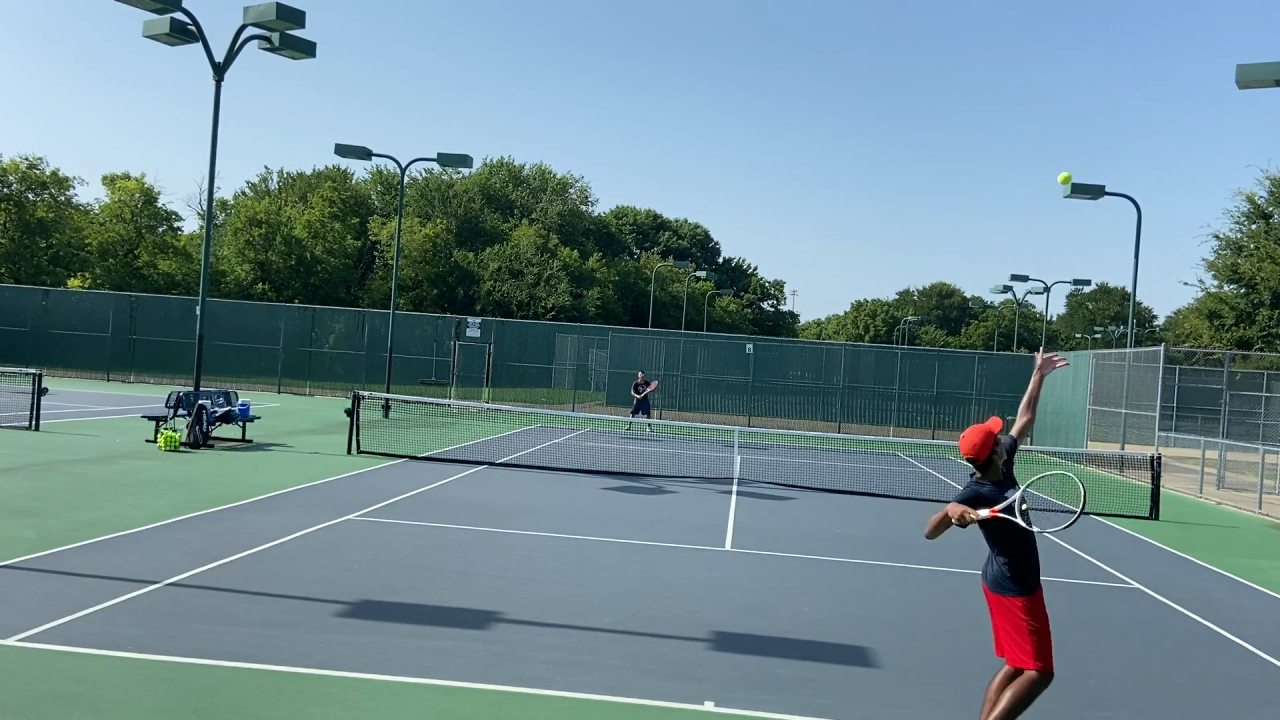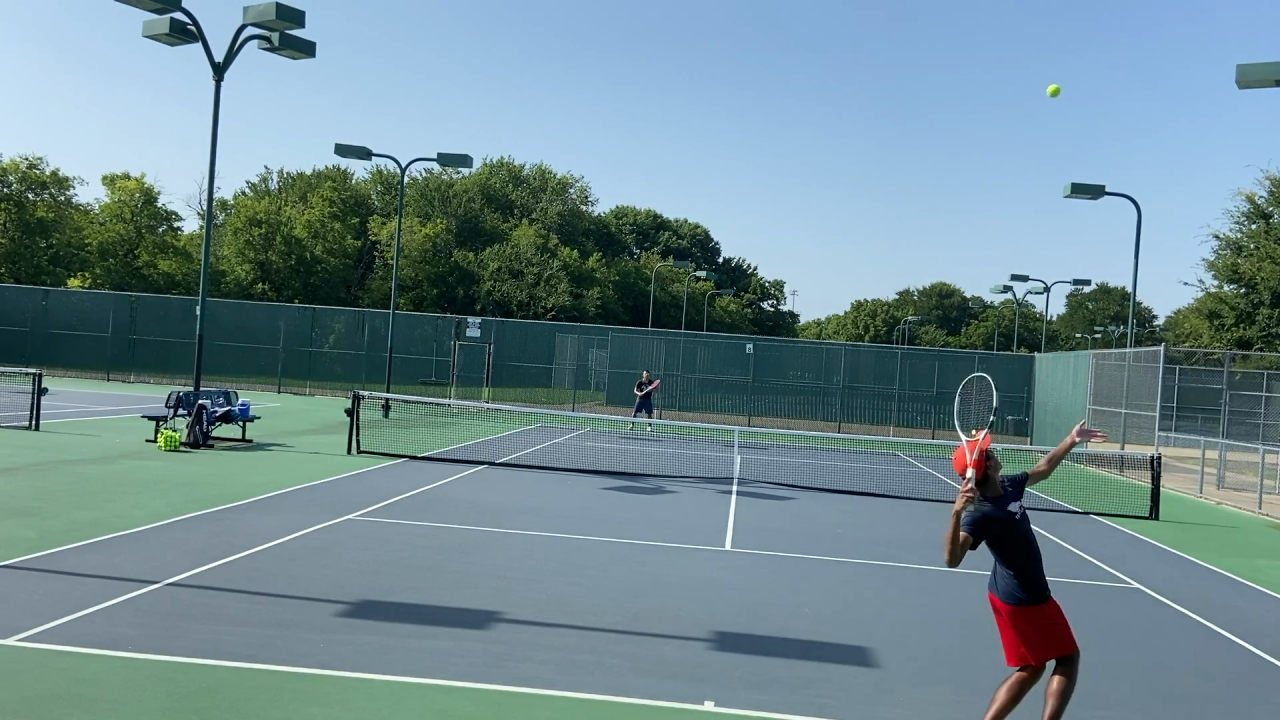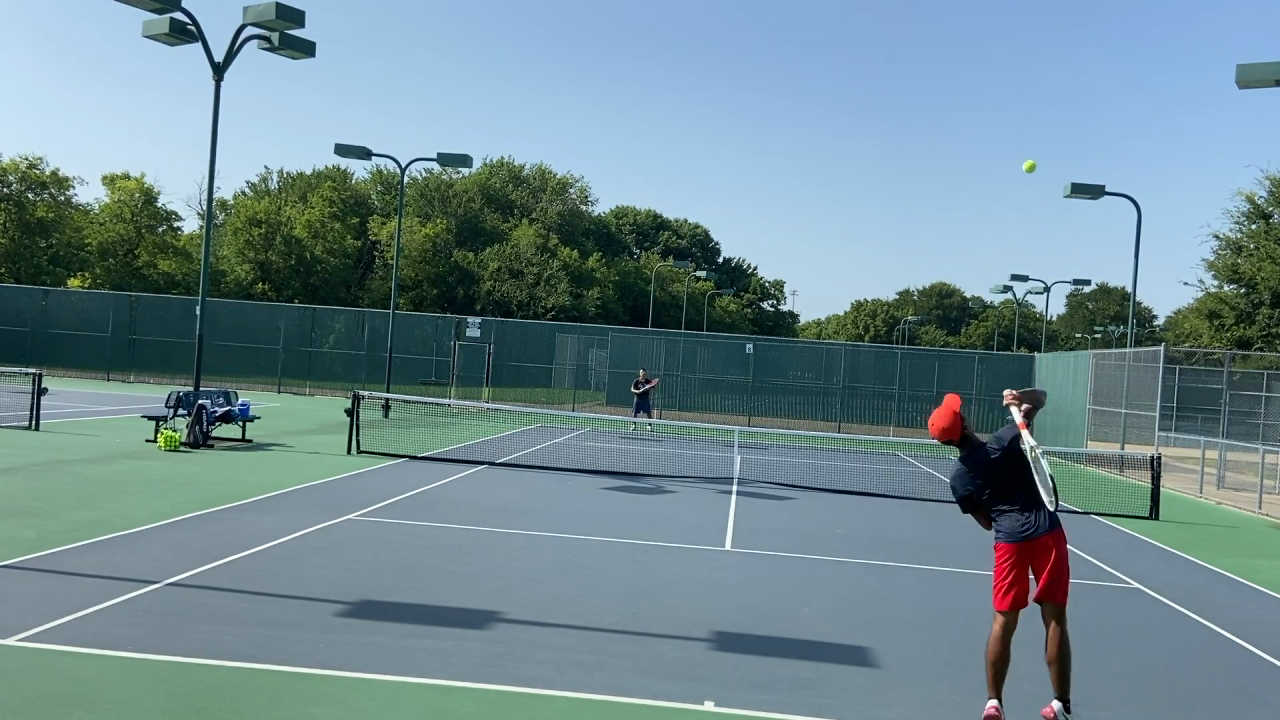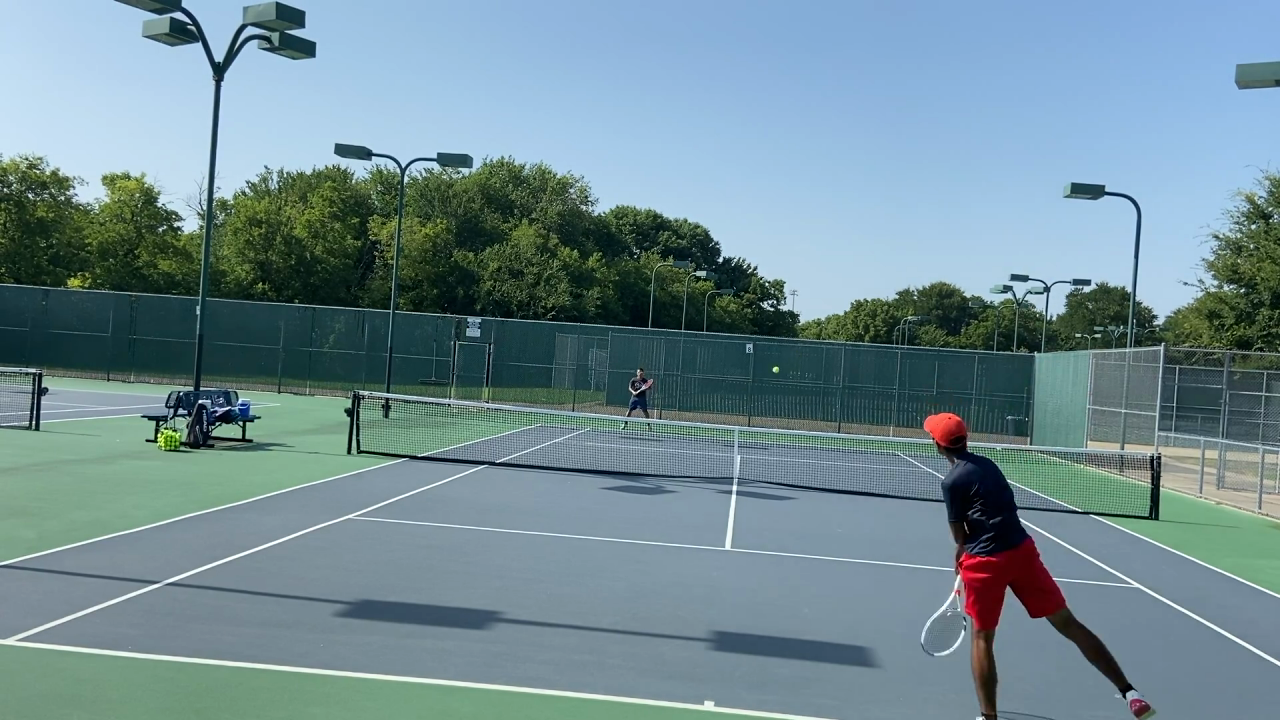
dt=0.3s
person 1, frame 1
left shoulder: (1000, 464)
right shoulder: (976, 494)
left elbow: (1024, 419)
right elbow: (930, 532)
left wrist: (1038, 375)
right wrist: (950, 511)
left hip: (1012, 584)
right hip: (1014, 589)
left knee: (1019, 664)
right knee: (1038, 672)
person 1, frame 2
left shoulder: (1006, 486)
right shoulder: (980, 514)
left elbow: (1041, 470)
right elbow: (953, 559)
left wrist: (1073, 439)
right wrist: (956, 512)
left hip: (1009, 593)
right hip: (1026, 597)
left knee: (1028, 668)
right knee: (1067, 659)
person 1, frame 3
left shoulder: (958, 479)
right shoulder: (1003, 443)
right elbow: (1039, 400)
left hip: (1007, 544)
right hip: (1047, 535)
left knee: (1005, 622)
right knee: (1055, 621)
person 1, frame 4
left shoulder: (952, 483)
right shoulder: (986, 464)
left elbow: (960, 538)
left wrist: (959, 563)
left hip: (986, 561)
right hip: (1022, 550)
left knee: (982, 637)
right knee: (1067, 624)
right ankle: (1129, 693)
